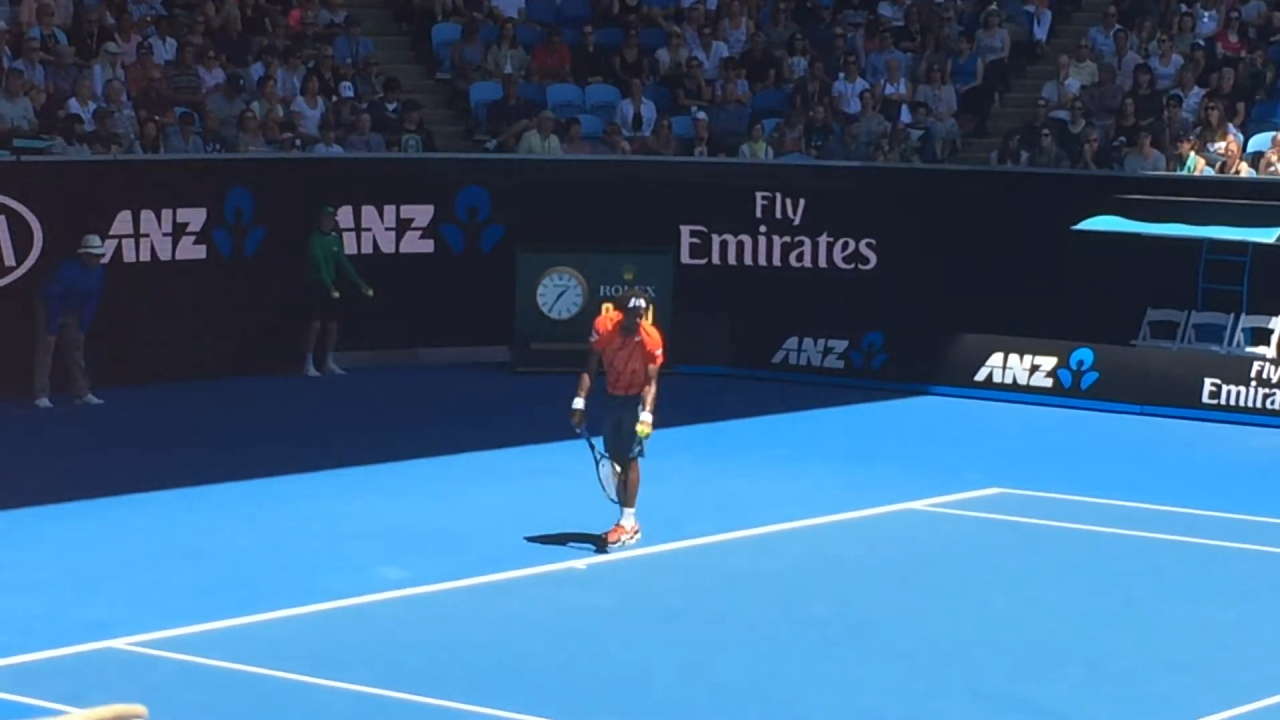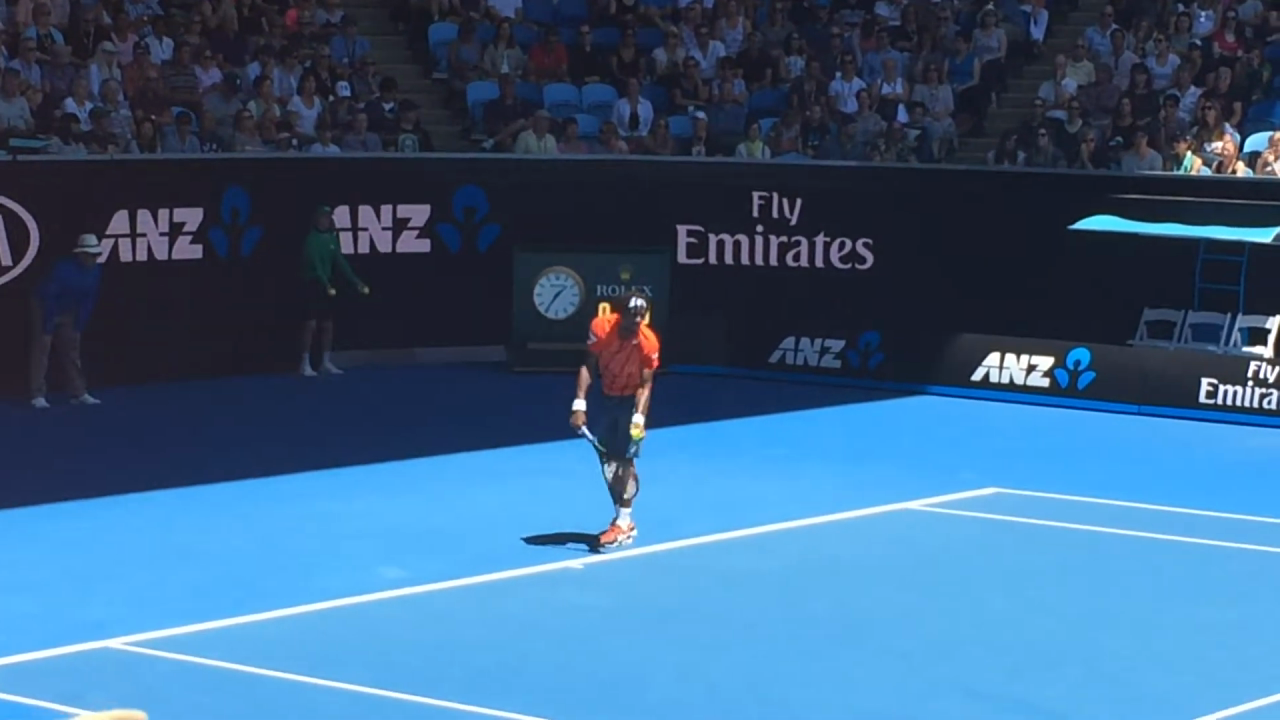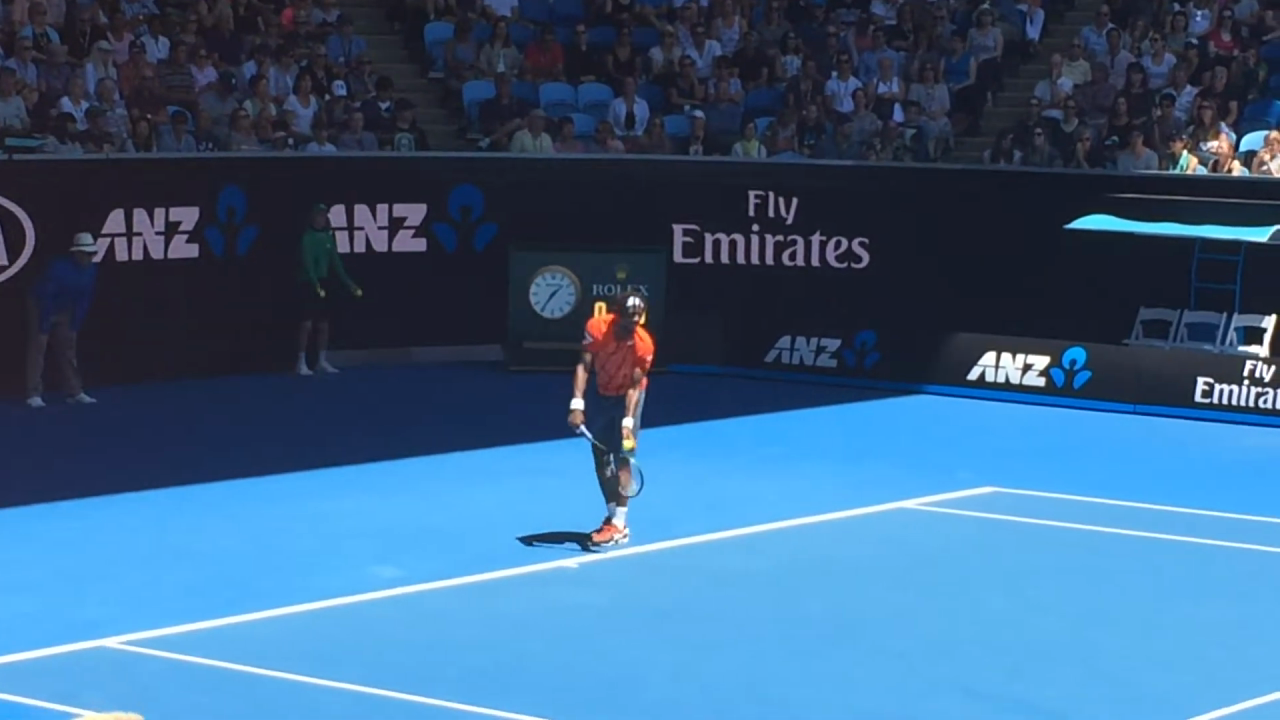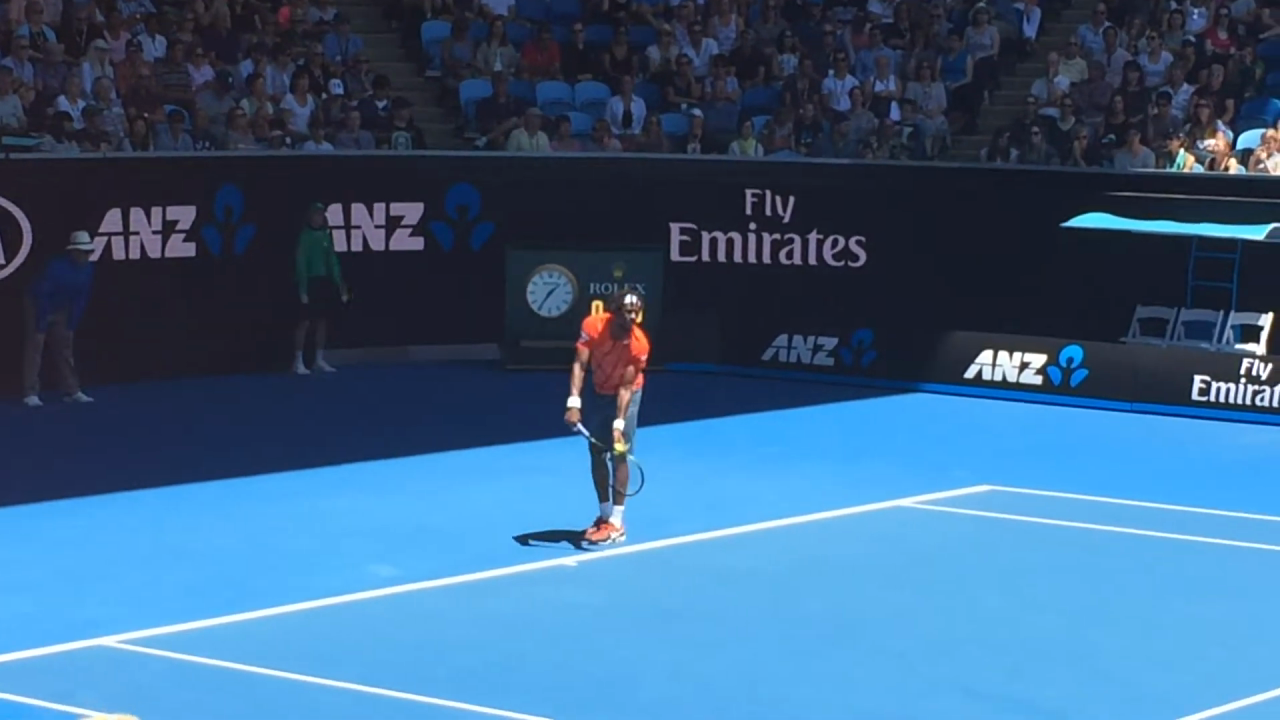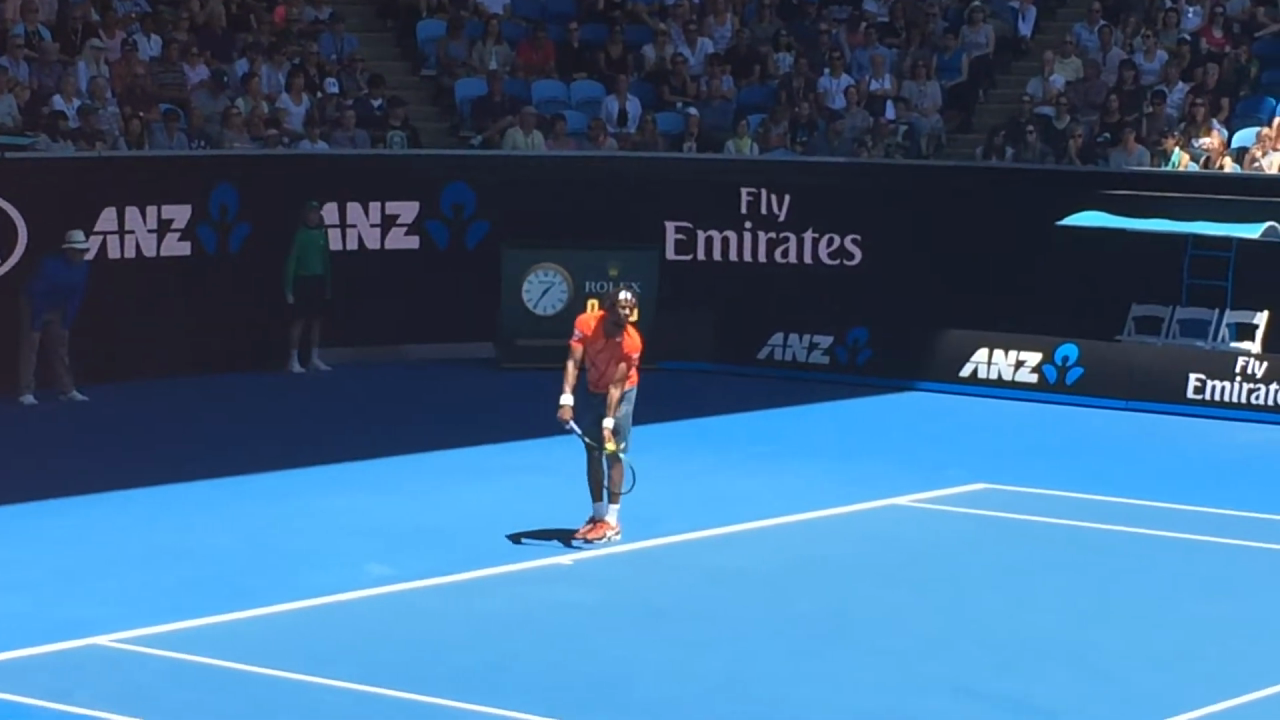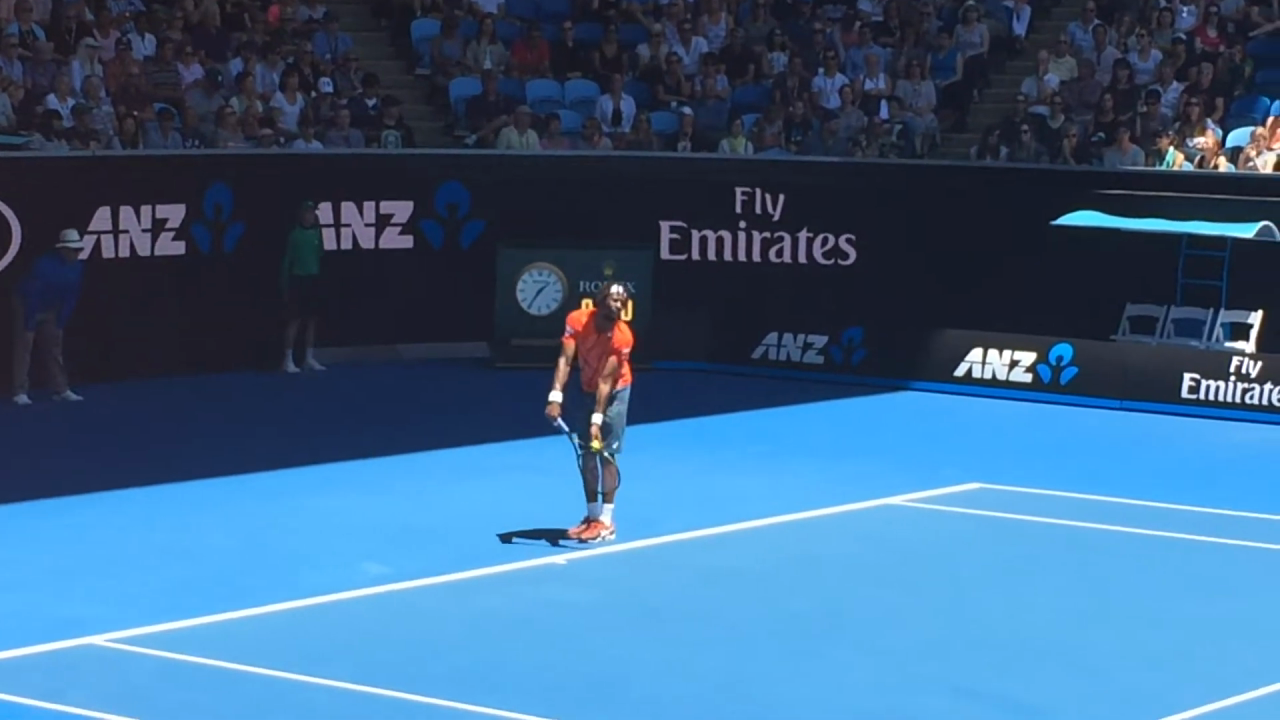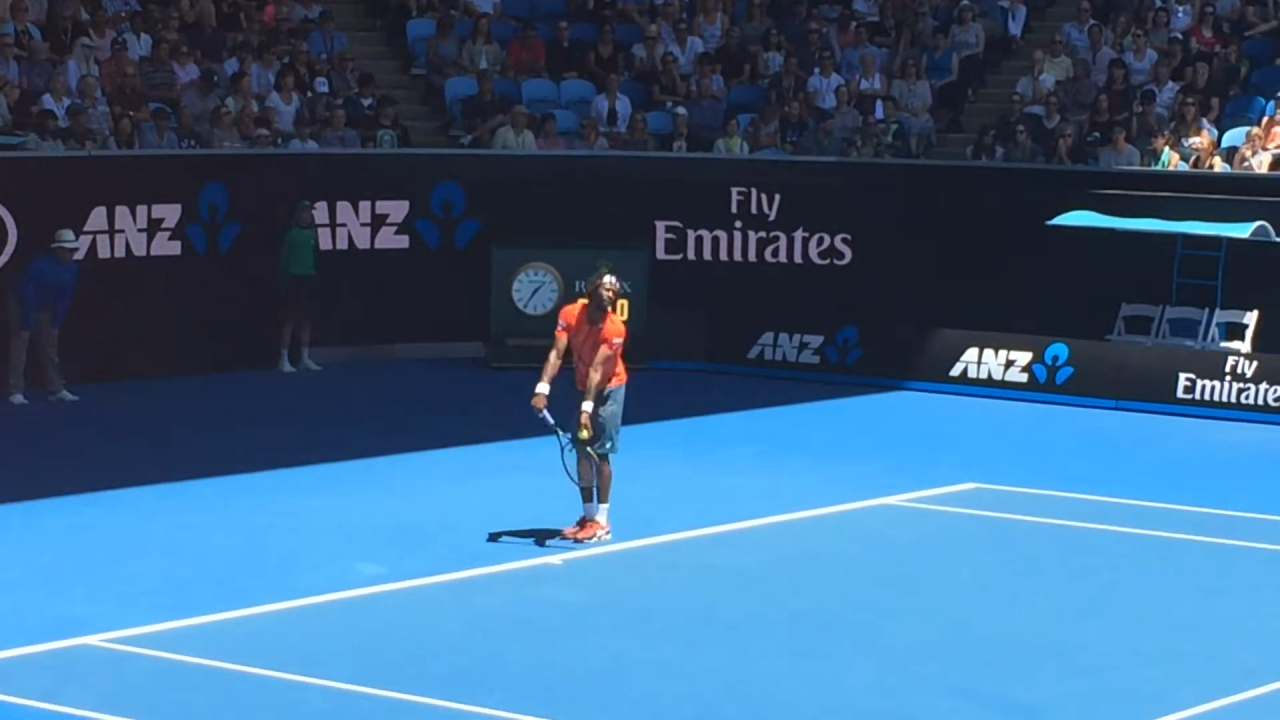
dt=0.1s
person 1, frame 1
left shoulder: (651, 339)
right shoulder: (603, 324)
left elbow: (651, 383)
right elbow: (591, 366)
left wrist: (646, 417)
right wrist: (579, 405)
left hip: (636, 397)
right hip: (613, 395)
left knee: (630, 458)
right knee: (615, 458)
left ankle: (628, 524)
right ankle: (627, 520)
person 1, frame 2
left shoulder: (648, 343)
right shoulder: (600, 326)
left elbow: (644, 386)
right elbow: (587, 367)
left wrist: (638, 419)
right wrist: (579, 406)
left hip: (632, 397)
right hip: (607, 395)
left knee: (626, 457)
right knee: (607, 458)
left ankle: (624, 524)
right ankle: (623, 518)
person 1, frame 3
left shoulder: (643, 344)
right shoulder: (596, 327)
left elbow: (635, 387)
right elbow: (583, 366)
left wrist: (628, 423)
right wrist: (577, 405)
left hip: (626, 397)
right hip: (602, 394)
left knee: (621, 457)
right knee: (601, 456)
left ankle: (619, 523)
right ankle: (612, 515)
person 1, frame 4
left shoulder: (639, 344)
right shoulder: (592, 325)
left elbow: (625, 387)
right elbow: (579, 365)
left wrist: (619, 425)
right wrist: (574, 404)
left hip: (625, 395)
right hip: (598, 393)
left knee: (618, 455)
right knee: (597, 454)
left ankle: (616, 523)
right ankle: (605, 516)
person 1, frame 5
left shoulder: (631, 342)
right shoulder: (585, 323)
left elbow: (616, 385)
right elbow: (573, 363)
left wrist: (608, 423)
right wrist: (567, 401)
left hip: (620, 393)
right hip: (592, 391)
left knee: (612, 454)
right knee: (592, 454)
left ankle: (611, 521)
right ankle: (598, 515)
person 1, frame 6
left shoulder: (623, 337)
right shoulder: (576, 320)
left elbow: (606, 380)
right elbow: (565, 360)
left wrist: (597, 420)
right wrist: (556, 398)
left hip: (615, 392)
right hip: (586, 390)
left knee: (606, 454)
right knee: (586, 453)
left ankle: (606, 521)
right ankle: (592, 516)
person 1, frame 7
left shoulder: (615, 328)
right shoulder: (570, 314)
left elbow: (597, 370)
right elbow: (556, 353)
left wrist: (587, 409)
right wrist: (542, 389)
left hip: (608, 391)
right hip: (582, 388)
left knee: (600, 454)
right knee: (581, 452)
left ankle: (601, 521)
right ankle: (588, 516)
person 2, frame 1
left shoulder: (98, 271)
right shoulder: (67, 269)
left elbow: (92, 302)
right elbow: (53, 301)
left wrist: (82, 328)
right wrist: (51, 331)
left hip: (71, 312)
right hip: (48, 309)
left knee: (76, 352)
right knee: (45, 351)
left ankle: (83, 393)
right ankle: (41, 396)
person 2, frame 2
left shoulder: (95, 271)
right shoulder: (63, 269)
left elbow: (88, 301)
right elbow: (49, 300)
left wrist: (78, 327)
right wrist: (47, 330)
left hip: (68, 312)
right hip: (44, 308)
left knee: (72, 351)
right knee: (41, 350)
left ankle: (79, 393)
right ankle: (38, 395)
person 2, frame 3
left shoulder: (90, 270)
right shoulder: (59, 267)
left elbow: (84, 300)
right elbow: (46, 299)
left wrist: (75, 326)
right wrist: (43, 329)
left hip: (64, 311)
right hip: (41, 308)
left knee: (68, 351)
right knee: (37, 350)
left ankle: (75, 392)
right ankle: (34, 395)
person 2, frame 4
left shoulder: (87, 269)
right shoulder: (56, 267)
left elbow: (81, 299)
right elbow: (43, 298)
left wrist: (72, 325)
right wrist: (40, 328)
left hip: (61, 310)
right hip: (37, 307)
left knee: (65, 350)
right knee: (34, 349)
left ankle: (72, 391)
right ankle: (31, 394)
person 2, frame 5
left shoulder: (82, 267)
right shoulder: (50, 265)
left elbow: (76, 297)
right elbow: (38, 297)
left wrist: (67, 324)
right wrist: (35, 327)
left hip: (56, 309)
right hip: (33, 306)
left knee: (60, 348)
right knee: (30, 348)
left ankle: (67, 390)
right ankle: (26, 393)
person 2, frame 6
left shoulder: (76, 267)
right shoulder: (45, 265)
left elbow: (71, 297)
right elbow: (32, 297)
left wrist: (61, 324)
right wrist: (29, 327)
left hip: (50, 309)
right hip: (26, 306)
left knee: (54, 349)
right knee: (24, 348)
left ankle: (61, 389)
right ankle: (20, 392)
person 2, frame 7
left shoulder: (71, 267)
right shoulder: (40, 265)
left elbow: (66, 297)
right elbow: (28, 297)
left wrist: (56, 324)
right wrist: (25, 326)
left hip: (46, 309)
right hip: (22, 306)
left knee: (50, 349)
right knee: (19, 348)
left ankle: (57, 389)
right ankle: (16, 392)
person 3, frame 1
left shoulder: (335, 240)
right shoulder: (315, 240)
left elbow: (344, 264)
right elbow: (319, 264)
left wrist: (360, 284)
right wrist: (329, 285)
left hip: (331, 286)
right hip: (317, 286)
left knee: (332, 326)
right knee: (315, 325)
left ankle: (329, 363)
right ankle: (309, 364)
person 3, frame 2
left shoulder: (332, 238)
right shoulder: (311, 239)
left elbow: (340, 262)
right elbow: (315, 262)
left wrist: (356, 281)
right wrist: (325, 282)
left hip: (328, 285)
right hip: (314, 285)
left knee: (328, 325)
right knee: (311, 324)
left ankle: (326, 362)
right ankle: (305, 364)
person 3, frame 3
left shoulder: (328, 237)
right shoulder: (308, 238)
left elbow: (335, 262)
right elbow: (307, 262)
left wrist: (349, 283)
right wrist: (316, 284)
left hip: (325, 284)
right hip: (310, 285)
left knee: (323, 325)
right knee: (307, 324)
left ankle: (322, 362)
right ankle: (301, 363)
person 3, frame 4
left shoulder: (326, 236)
right shoulder: (304, 236)
left elbow: (333, 262)
right elbow: (300, 263)
left wrist: (341, 286)
right wrist: (302, 289)
left hip: (324, 282)
right hip: (309, 283)
left knee: (321, 322)
right knee: (304, 322)
left ankle: (319, 361)
right ankle: (298, 362)
person 3, frame 5
left shoulder: (322, 234)
right shoulder: (300, 235)
right elbow: (291, 262)
left wrist: (328, 287)
right wrist: (288, 289)
left hip: (319, 281)
right hip: (303, 281)
left knee: (316, 321)
right knee: (299, 321)
left ankle: (314, 359)
right ankle: (293, 360)
person 3, frame 6
left shoulder: (317, 234)
right shoulder: (295, 235)
right elbow: (287, 263)
left wrist: (322, 284)
right wrist: (285, 288)
left hip: (314, 281)
right hip: (298, 281)
left knee: (311, 320)
right knee: (294, 320)
left ankle: (309, 359)
right ankle: (288, 360)
person 3, frame 7
left shoulder: (313, 234)
right shoulder: (291, 235)
right elbow: (283, 262)
left wrist: (315, 281)
right wrist: (283, 286)
left hip: (310, 280)
right hip: (294, 281)
left knee: (306, 320)
right knee: (290, 320)
left ankle: (304, 359)
right ankle: (284, 360)
